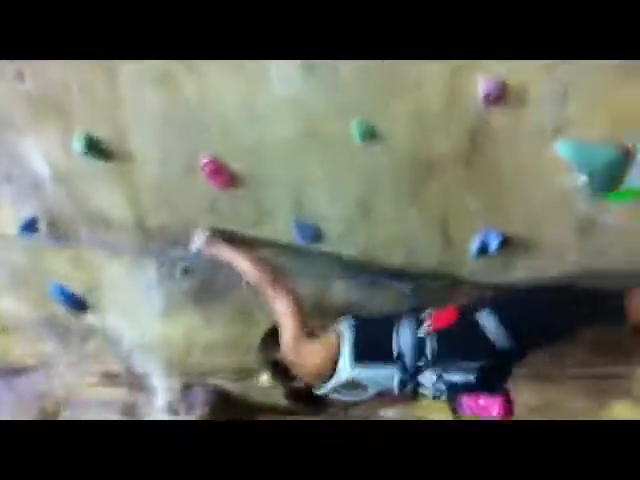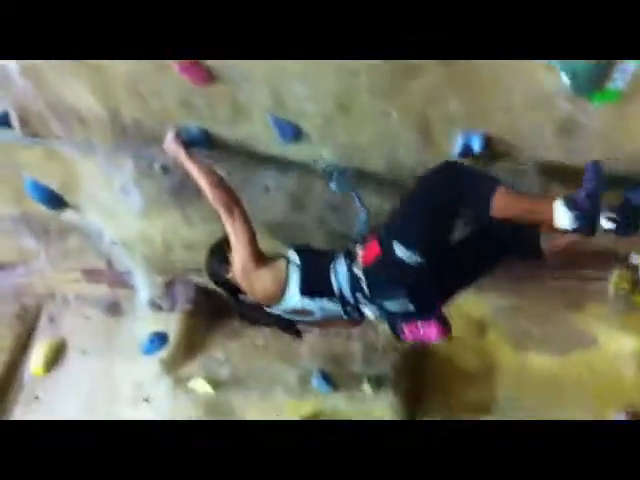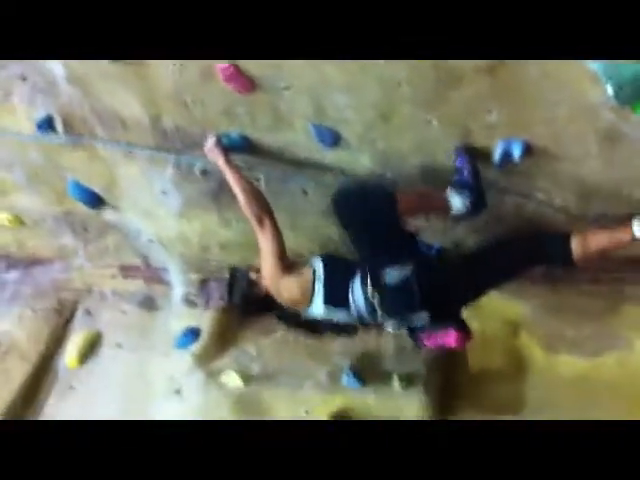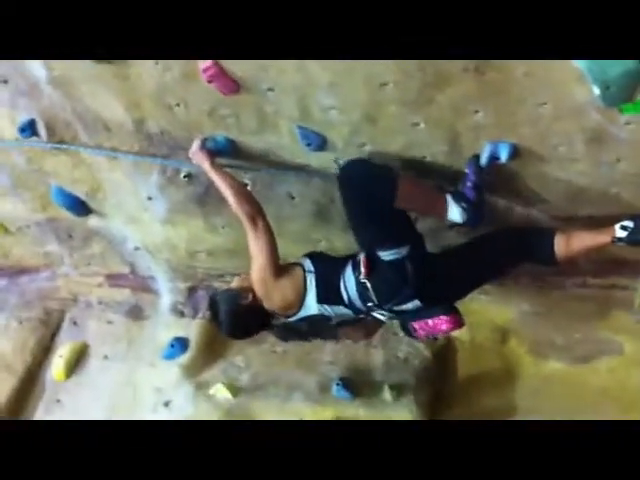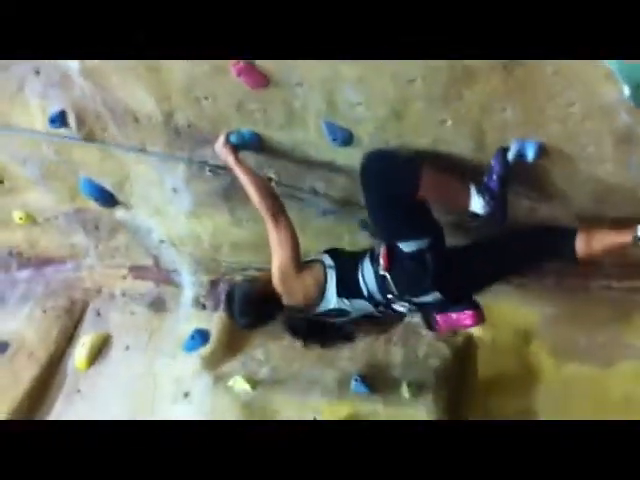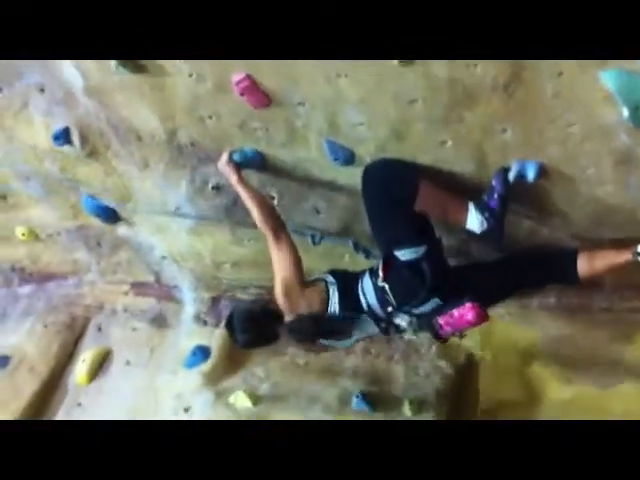
dt=0.5s
person 1, frame 1
left shoulder: (319, 383)
right shoulder: (307, 353)
right wrist: (222, 248)
left hip: (443, 375)
right hip: (441, 344)
right knee: (565, 302)
person 1, frame 2
left shoulder: (269, 296)
right shoulder: (254, 276)
right elbow: (230, 207)
right wrist: (184, 155)
left hip: (391, 301)
right hip: (384, 273)
left knee: (502, 236)
right knee: (450, 178)
left ankle: (592, 222)
right ankle: (566, 213)
person 1, frame 3
left shoulder: (296, 297)
right shoulder: (282, 286)
right elbow: (261, 217)
right wrist: (222, 161)
left hip: (407, 304)
right hip: (402, 292)
left knee: (531, 244)
right knee: (353, 199)
right ankle: (457, 198)
person 1, frame 4
left shoulder: (285, 315)
right shoulder: (270, 288)
left elbow: (365, 323)
right elbow: (252, 218)
right wrist: (208, 164)
left hip: (394, 296)
right hip: (393, 276)
left knee: (520, 241)
right knee: (357, 174)
right ankle: (455, 208)
person 1, frame 5
left shoulder: (300, 307)
right shoulder: (289, 280)
right elbow: (274, 213)
right wrist: (233, 160)
left hip: (415, 290)
right hip: (412, 269)
left knee: (543, 240)
right knee: (381, 166)
right ankle: (479, 199)
person 1, frame 6
left shoulder: (310, 331)
right shoulder: (290, 296)
right elbow: (275, 231)
right wrist: (236, 178)
left hip: (411, 299)
right hip: (410, 280)
right knee: (381, 175)
right ankle: (478, 219)
